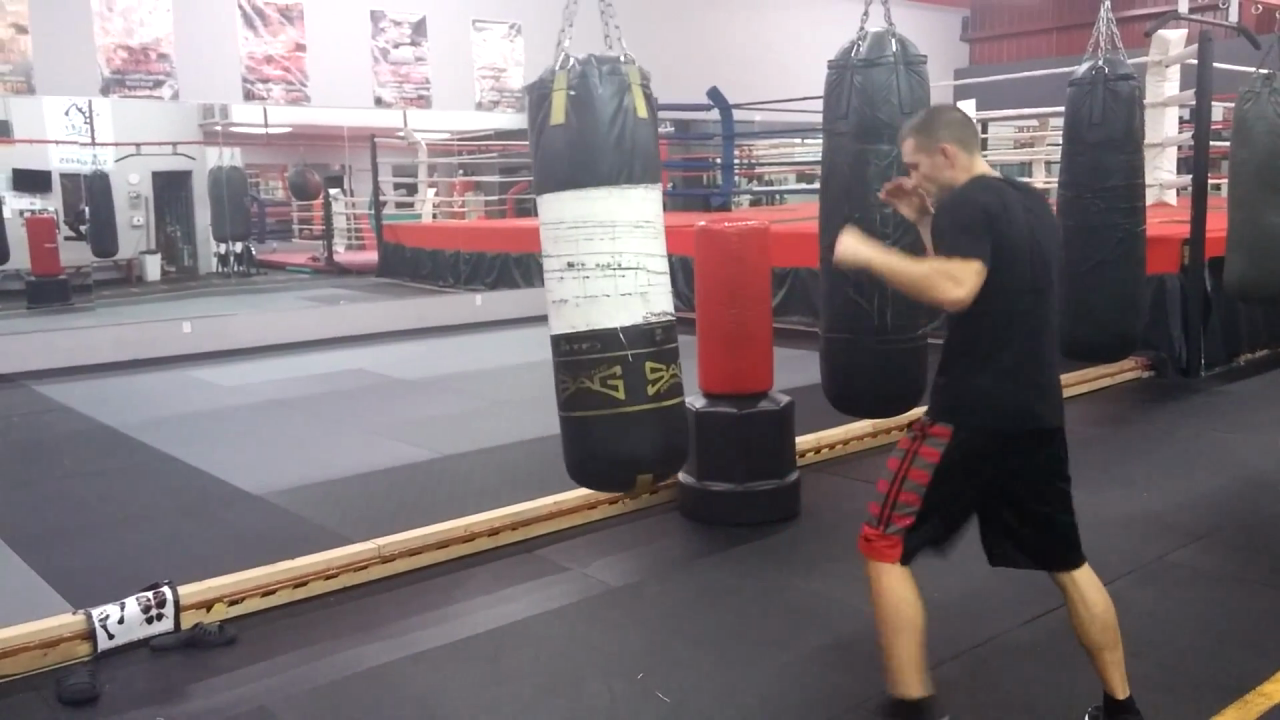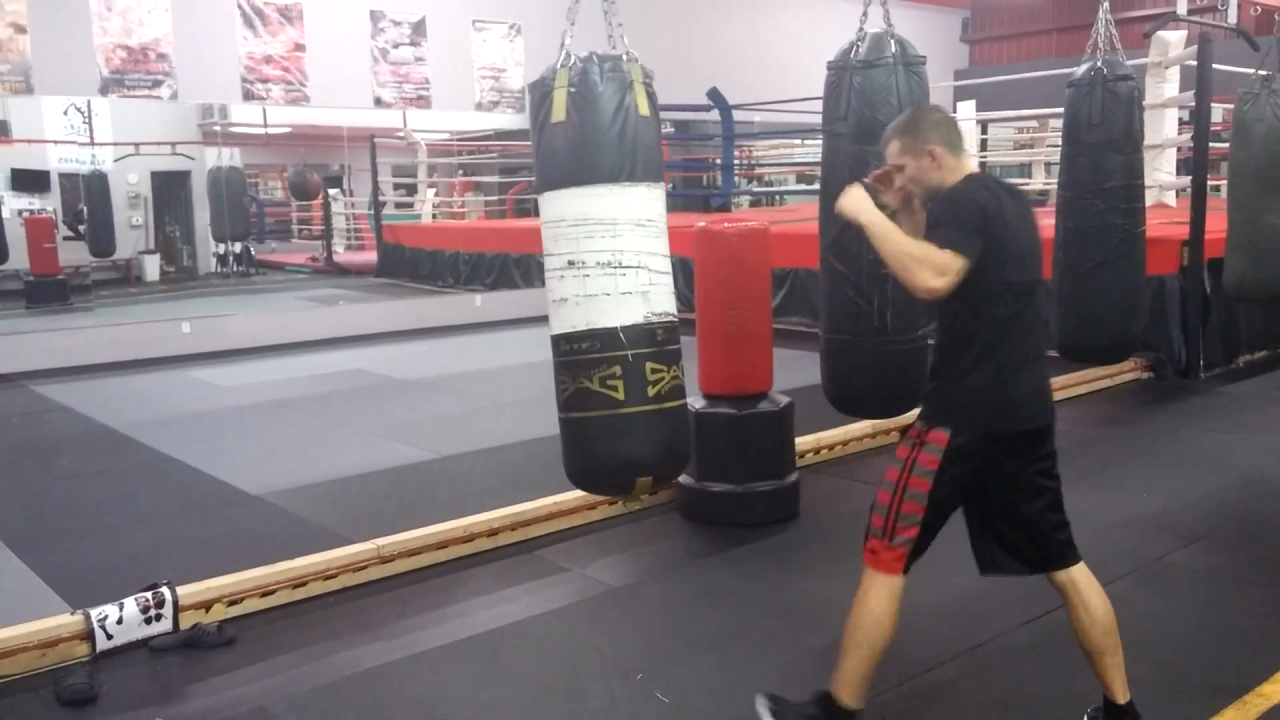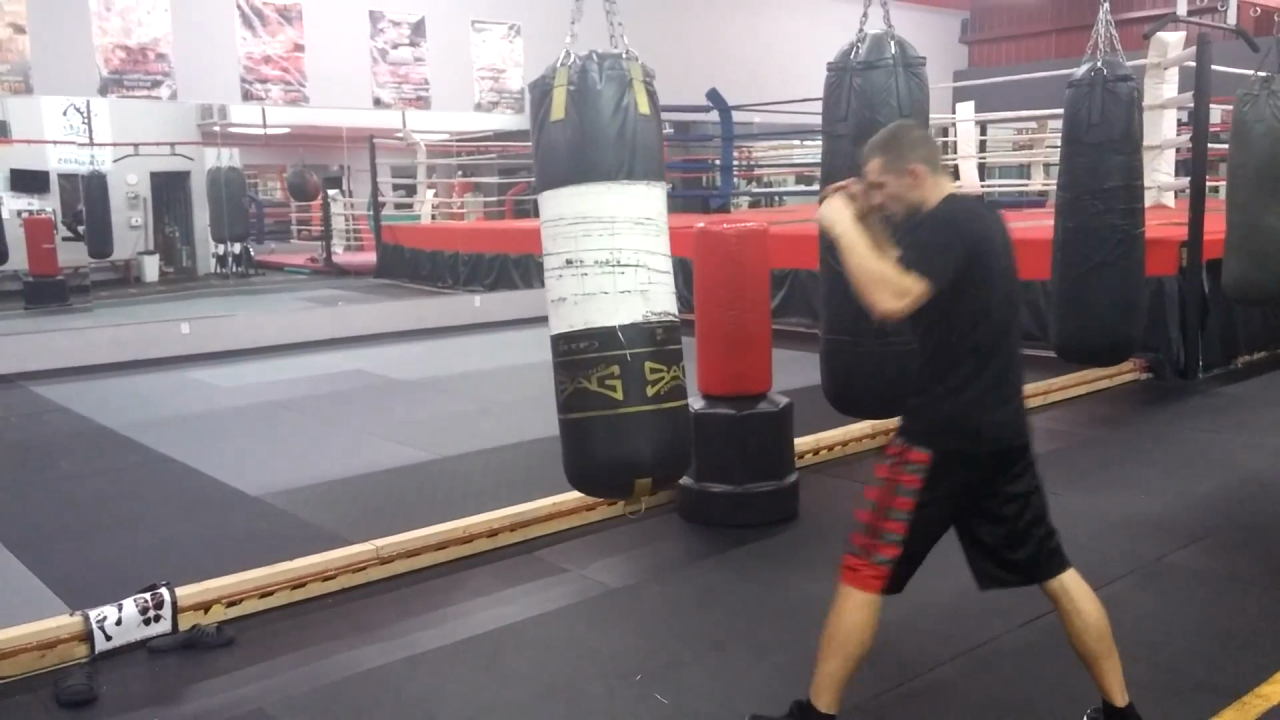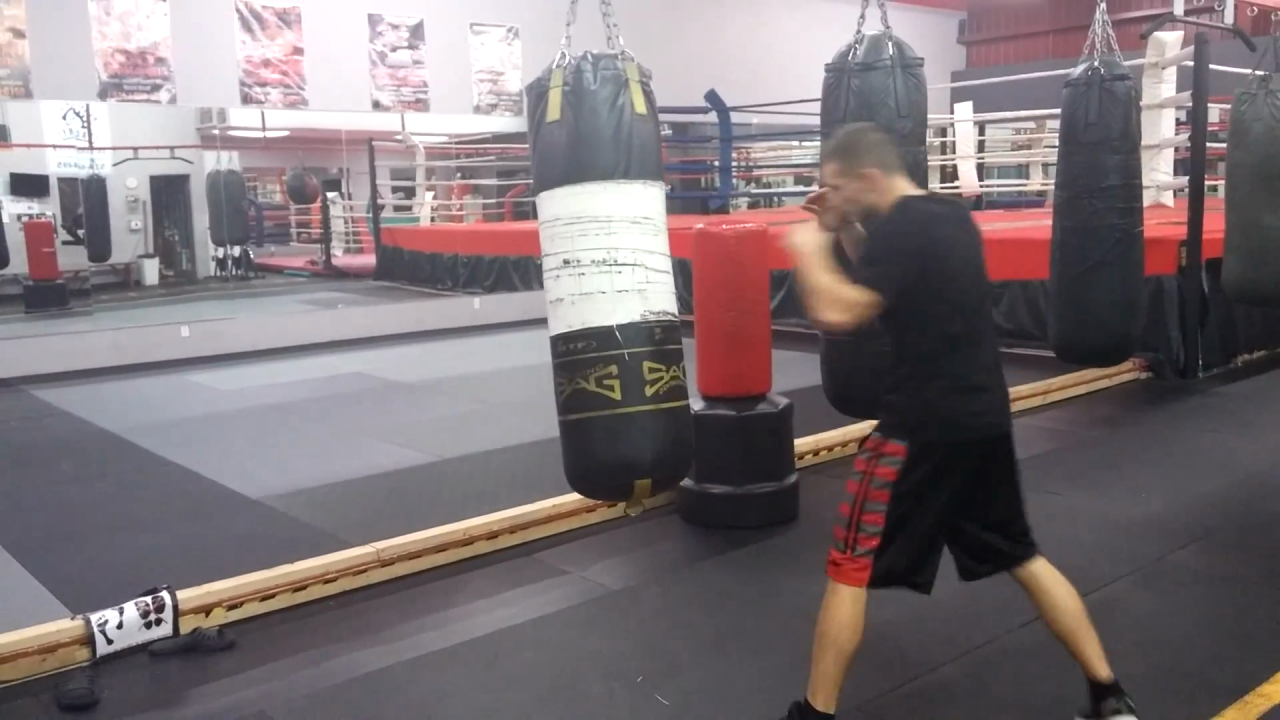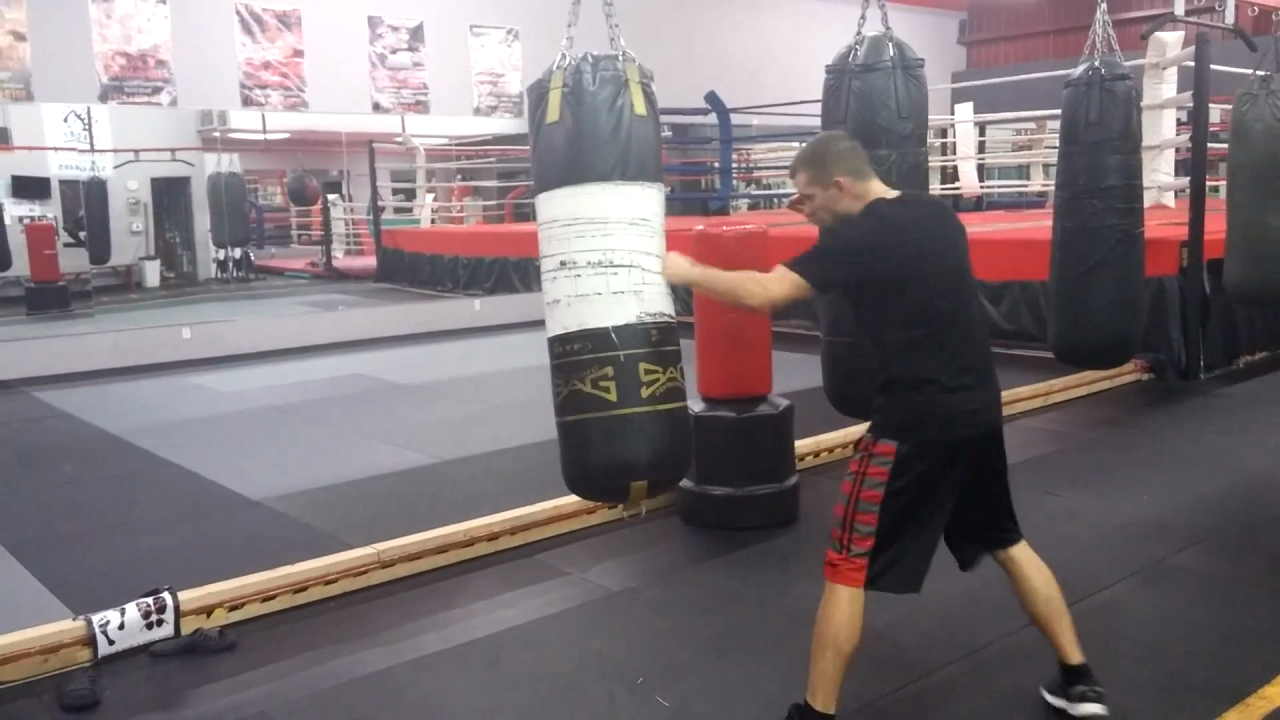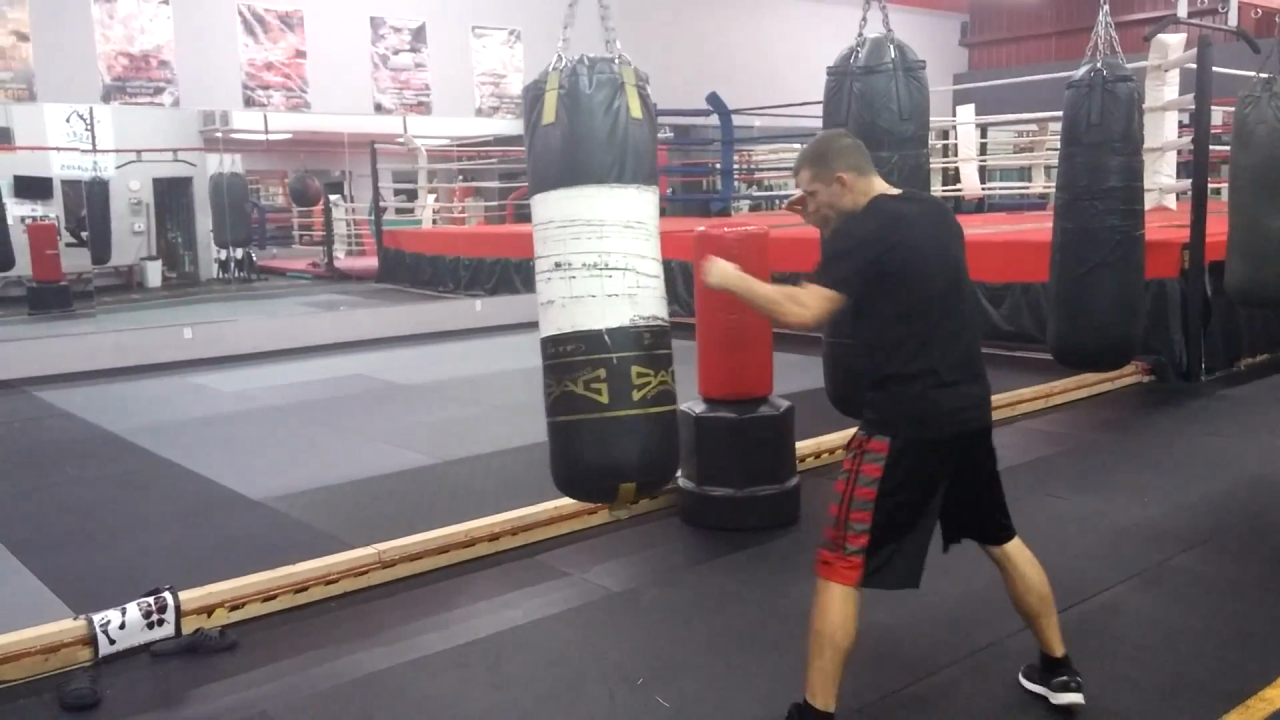
dt=0.1s
person 1, frame 1
left shoulder: (969, 203)
right shoulder: (1032, 205)
left elbow: (955, 289)
left wrist: (866, 254)
right wrist: (925, 218)
left hip: (971, 416)
right hip: (1038, 415)
left knee: (885, 548)
right knee: (1068, 565)
person 1, frame 2
left shoulder: (965, 202)
right shoulder: (1010, 203)
left elbow: (934, 279)
left wrist: (869, 215)
right wrist: (906, 209)
left hip: (964, 417)
right hip: (1025, 414)
left knee: (885, 560)
right knee: (1062, 562)
person 1, frame 3
left shoulder: (945, 223)
right shoulder: (978, 219)
left elbow: (892, 301)
right elbow: (913, 280)
left wrist: (843, 228)
right wrist: (867, 220)
left hip: (942, 436)
right hip: (1002, 431)
left knee: (865, 576)
right knee: (1053, 571)
person 1, frame 4
left shoulder: (900, 232)
right shoulder: (949, 216)
left elbow: (837, 312)
left wrist: (809, 250)
right wrist: (844, 226)
left hip: (926, 431)
right hip: (987, 418)
left knee: (850, 570)
right knee: (1019, 560)
person 1, frame 5
left shoulder: (859, 237)
right shoulder: (934, 215)
left elbow: (764, 294)
left wrist: (689, 272)
right wrist: (828, 227)
left hip: (910, 428)
right hip: (977, 416)
left knee: (848, 570)
right knee: (1006, 544)
person 1, frame 6
left shoulder: (866, 227)
right shoulder: (933, 214)
left elbow: (804, 309)
left wrist: (731, 278)
right wrist: (819, 221)
left hip: (904, 422)
right hip: (967, 412)
left knee: (842, 570)
right knee: (997, 539)
right ankle: (1058, 670)
